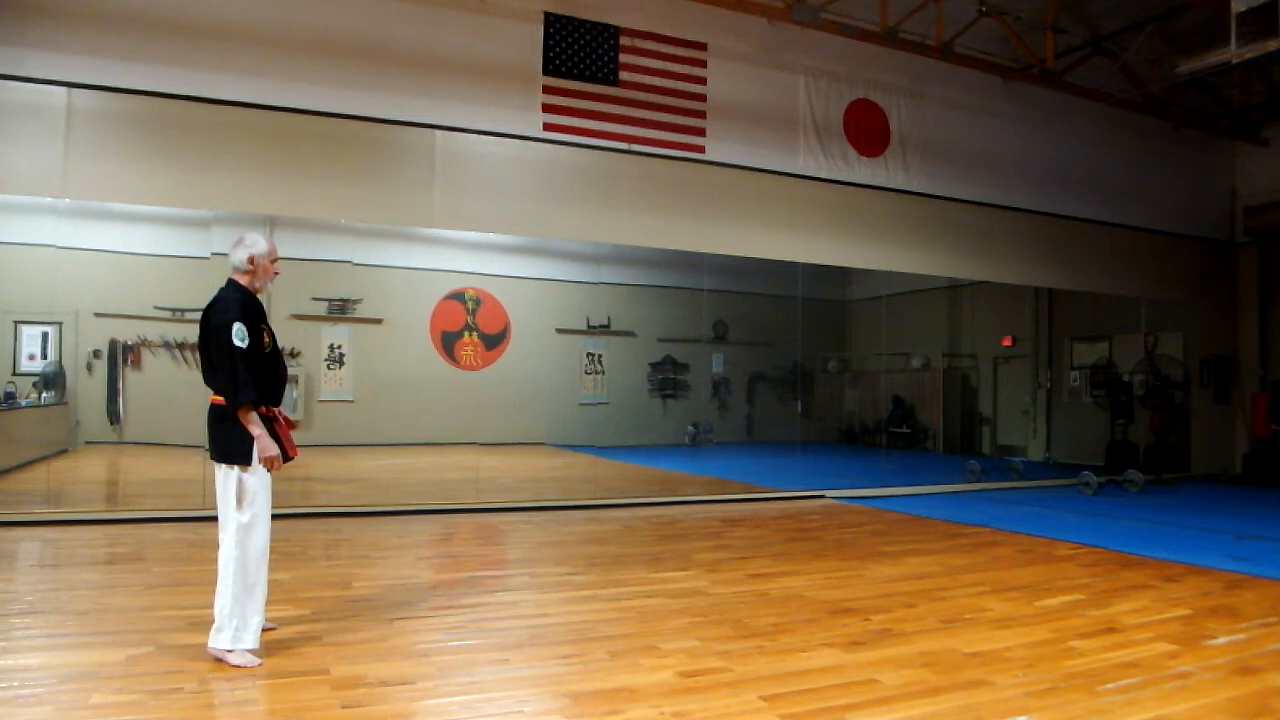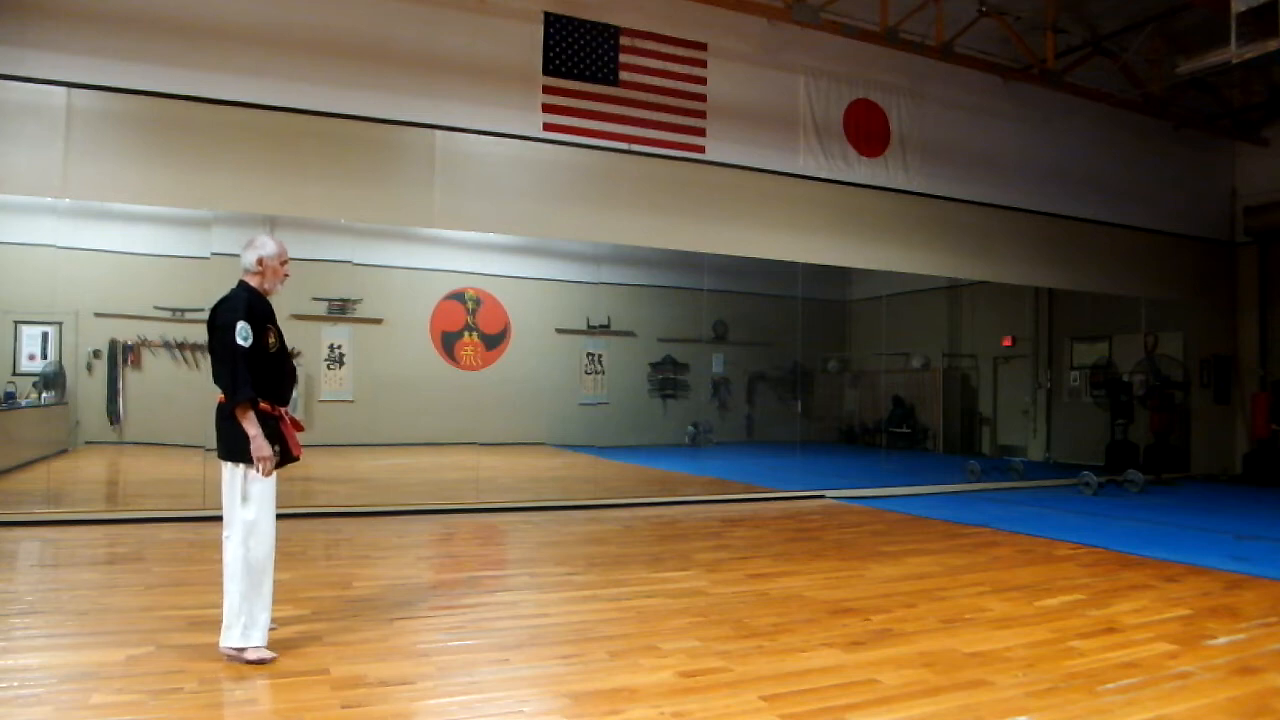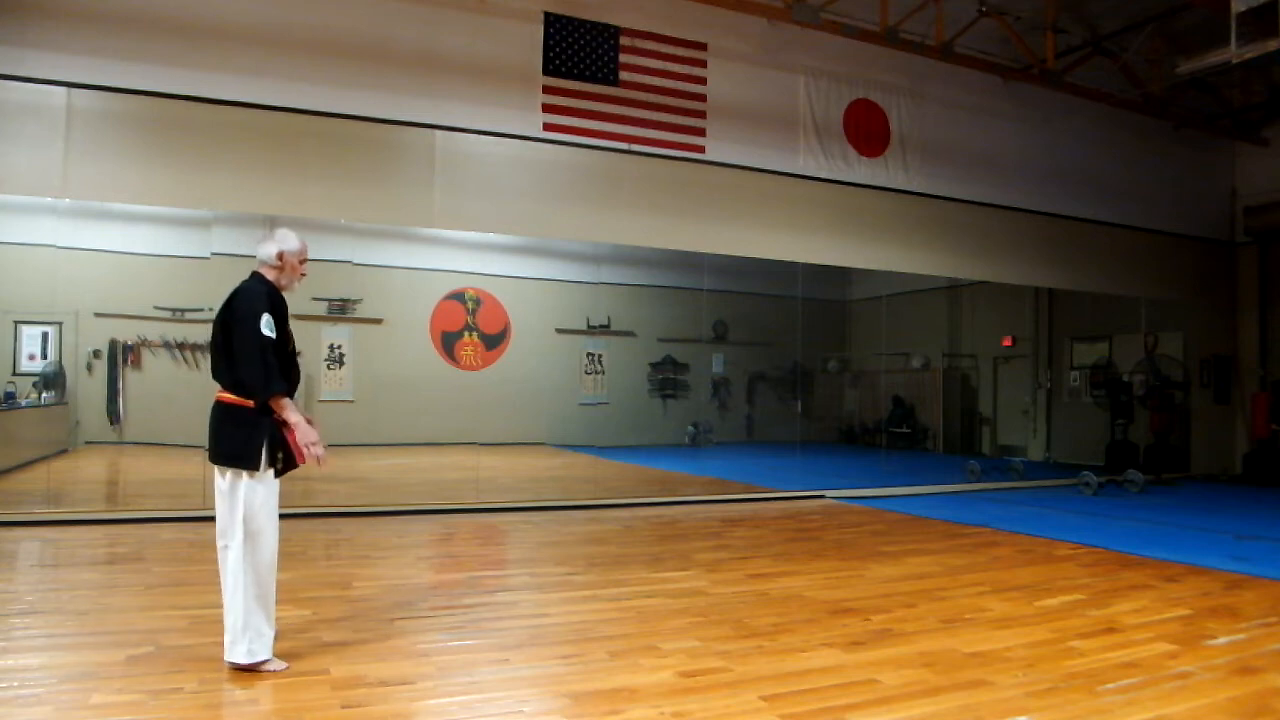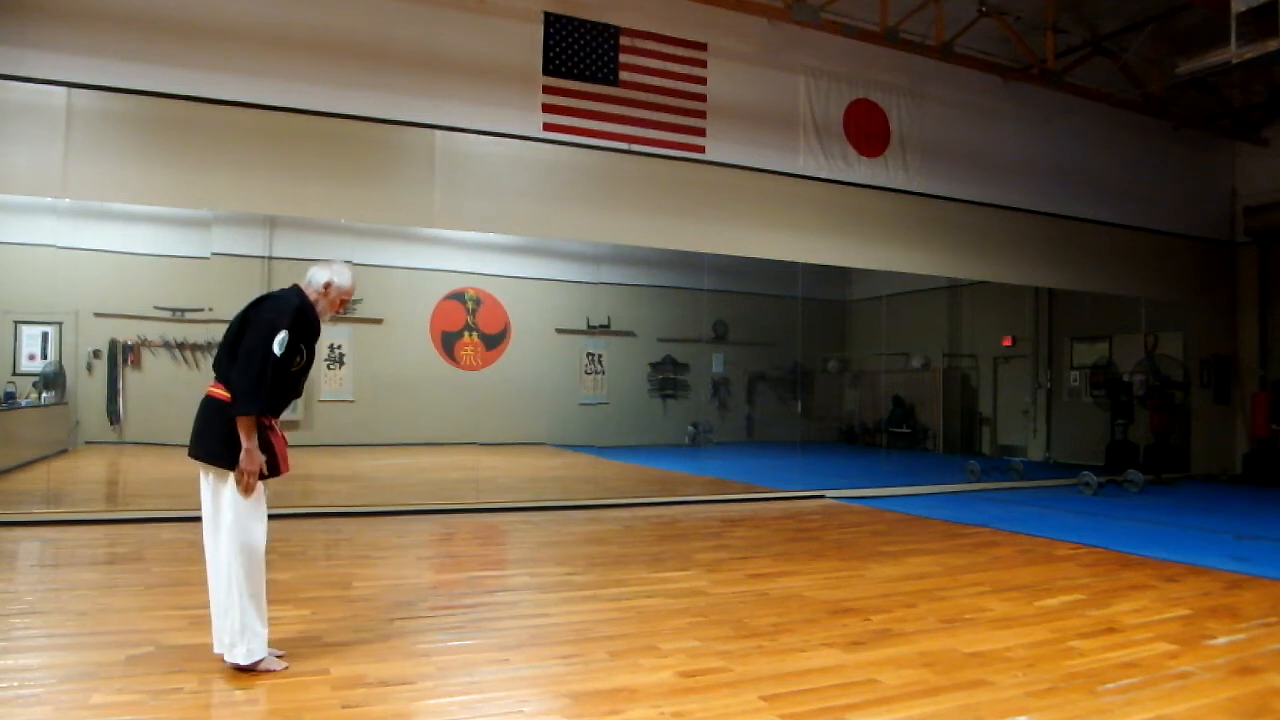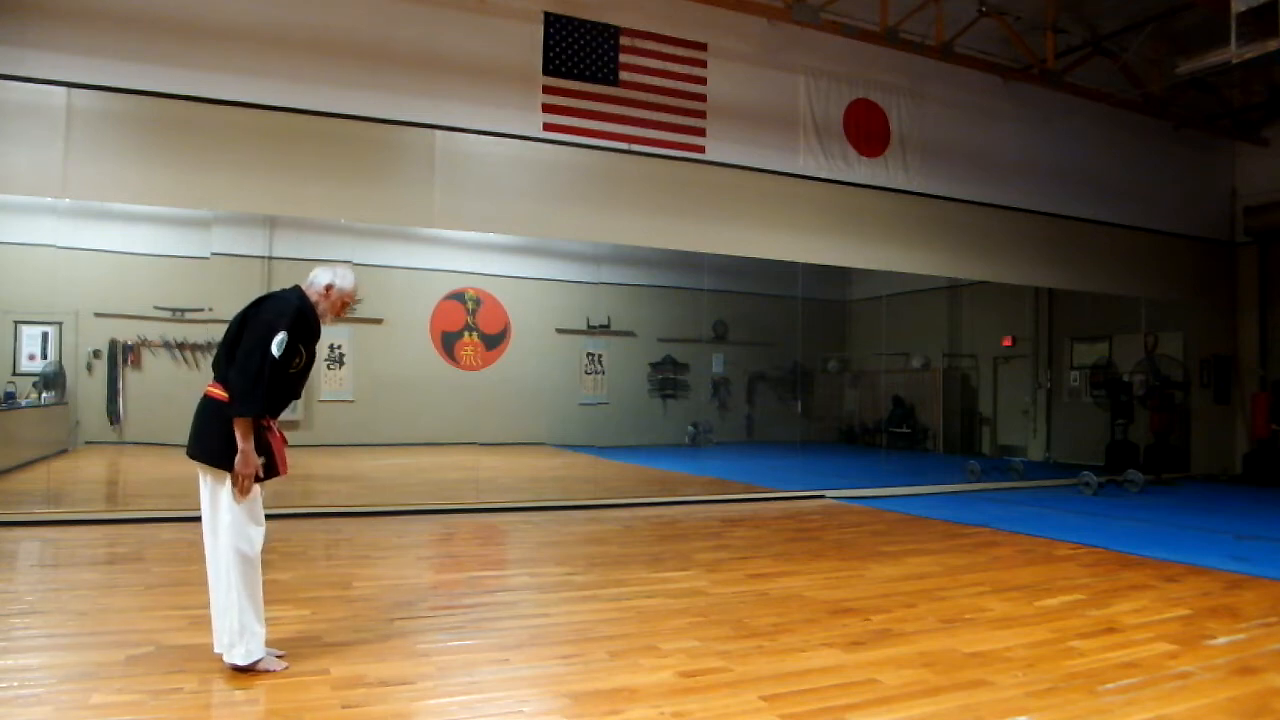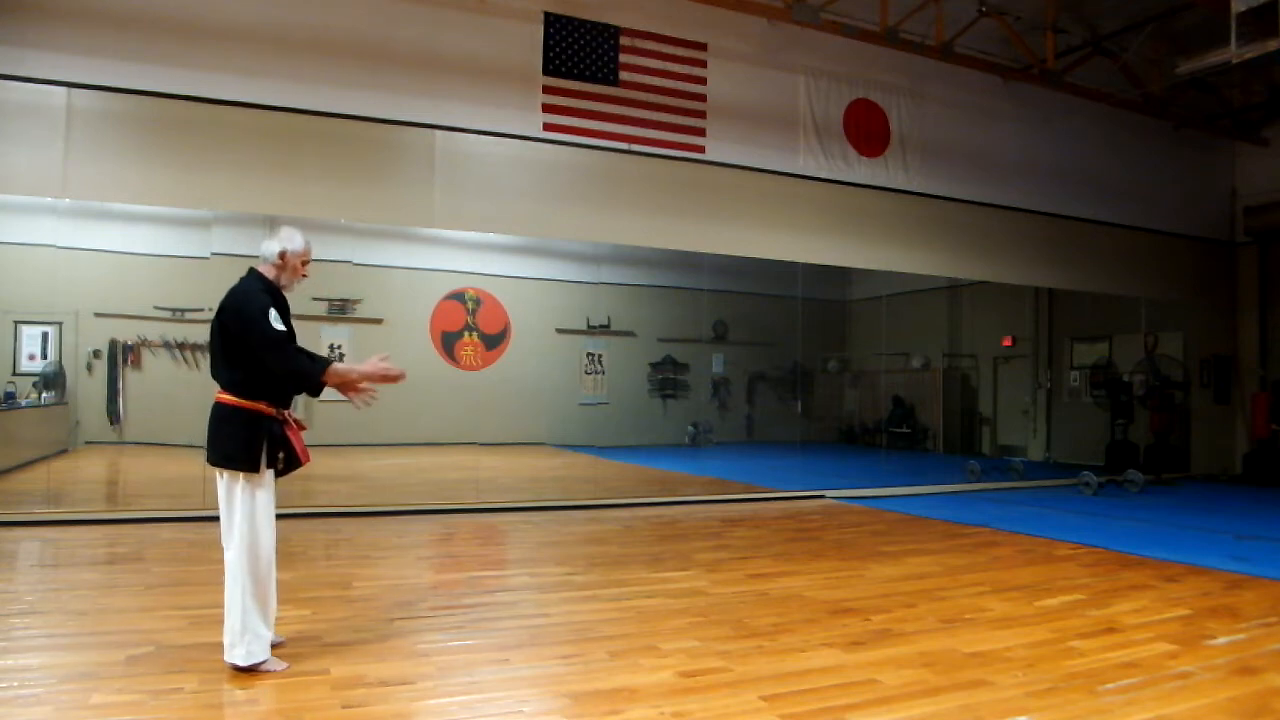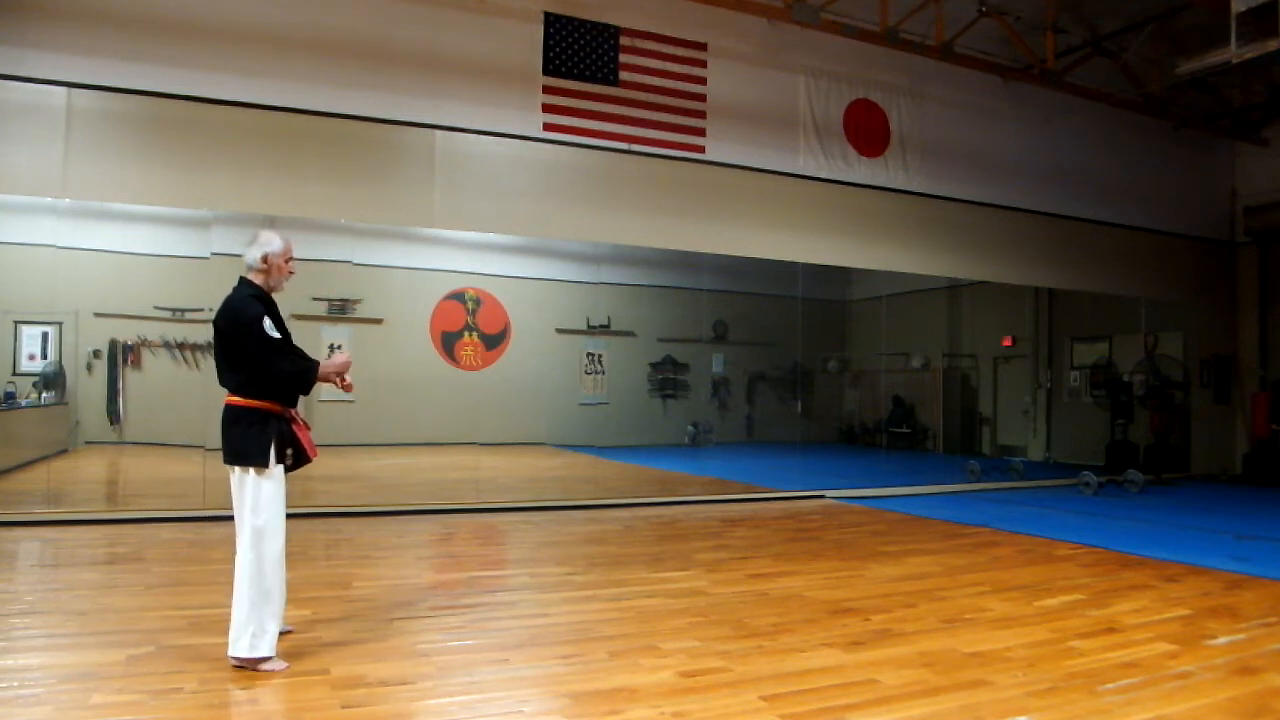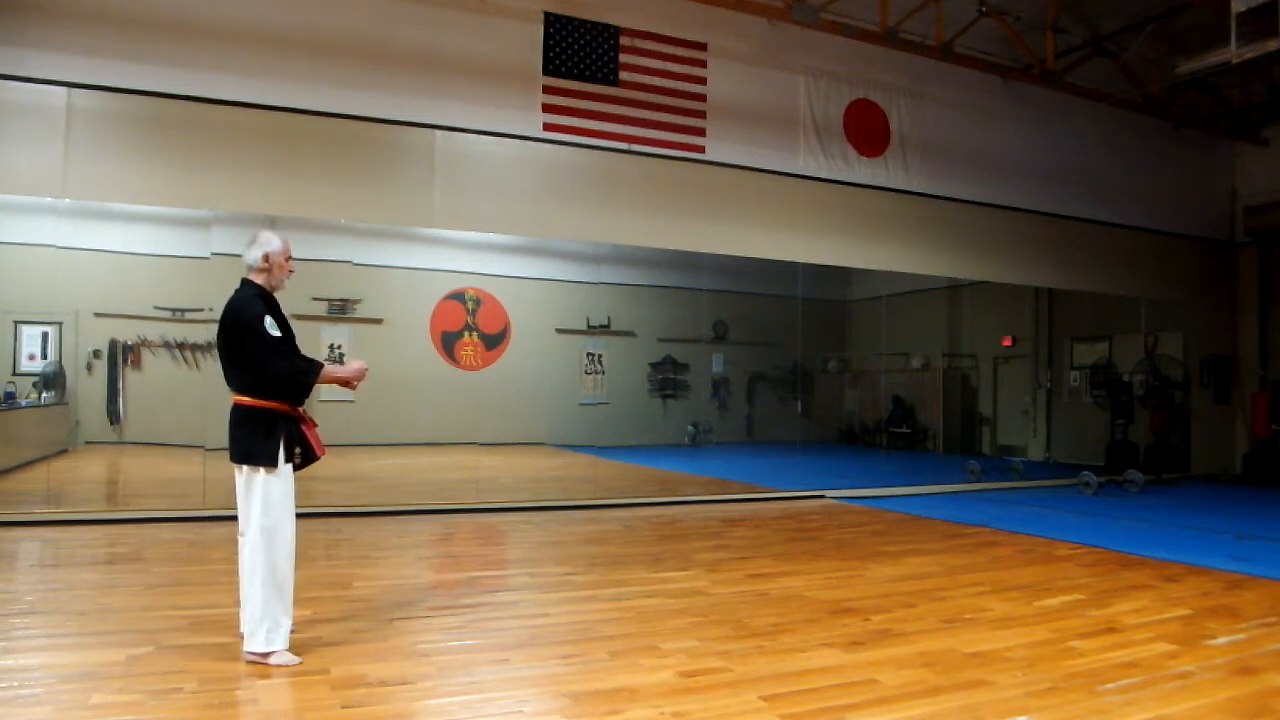
dt=0.5s
person 1, frame 1
left shoulder: (244, 304)
right shoulder: (231, 307)
right elbow: (233, 381)
left wrist: (269, 421)
right wrist: (261, 434)
left hip: (248, 428)
right hip: (241, 431)
left knee: (248, 527)
right knee: (245, 530)
left ankle: (243, 617)
right ankle: (229, 637)
person 1, frame 2
left shoulder: (256, 306)
right shoulder: (237, 307)
right elbow: (235, 381)
left wrist: (276, 420)
right wrist: (256, 436)
left hip: (259, 426)
right hip: (248, 431)
left knee: (249, 526)
right knee: (251, 528)
left ankle: (245, 619)
right ankle: (240, 634)
person 1, frame 3
left shoulder: (257, 297)
right shoulder: (257, 298)
right elbow: (260, 372)
left wrist: (288, 418)
right wrist: (297, 422)
left hip: (242, 425)
right hip: (248, 429)
left knee: (243, 533)
right knee: (253, 535)
left ankle: (248, 630)
right ankle: (248, 648)
person 1, frame 4
left shoulder: (294, 313)
right shoulder: (283, 311)
right elbow: (248, 381)
left wrist: (257, 442)
right wrist: (250, 448)
left hip: (228, 430)
right hip: (232, 431)
left knee: (233, 537)
right knee: (239, 537)
left ankle: (241, 641)
right ankle: (244, 648)
person 1, frame 5
left shoulder: (295, 315)
right shoulder: (282, 312)
right elbow: (247, 382)
left wrist: (256, 440)
right wrist: (246, 448)
left hip: (233, 431)
right hip: (229, 432)
left knee: (234, 538)
right knee: (237, 538)
left ankle: (242, 640)
right ankle: (244, 649)
person 1, frame 6
left shoulder: (259, 297)
right shoulder: (251, 299)
left elbow: (284, 363)
right elbow: (290, 362)
left wrist: (346, 380)
right wrist: (359, 372)
left hip: (248, 429)
right hip: (246, 431)
left knee: (253, 535)
right knee: (249, 537)
left ankle: (253, 632)
right ankle: (246, 649)
person 1, frame 7
left shoulder: (252, 303)
right shoulder: (246, 307)
left elbow: (278, 364)
right elbow: (282, 367)
left wrist: (327, 372)
right wrist: (329, 368)
left hip: (259, 427)
right hip: (255, 429)
left knee: (263, 528)
right knee: (262, 532)
left ankle: (261, 622)
right ankle: (250, 645)
person 1, frame 8
left shoulder: (253, 304)
right shoulder: (249, 307)
left elbow: (281, 365)
right elbow: (283, 367)
left wrist: (334, 373)
right wrist: (341, 373)
left hip: (262, 426)
right hip: (263, 430)
left knee: (260, 528)
right knee: (268, 530)
left ankle: (261, 624)
right ankle: (262, 640)
